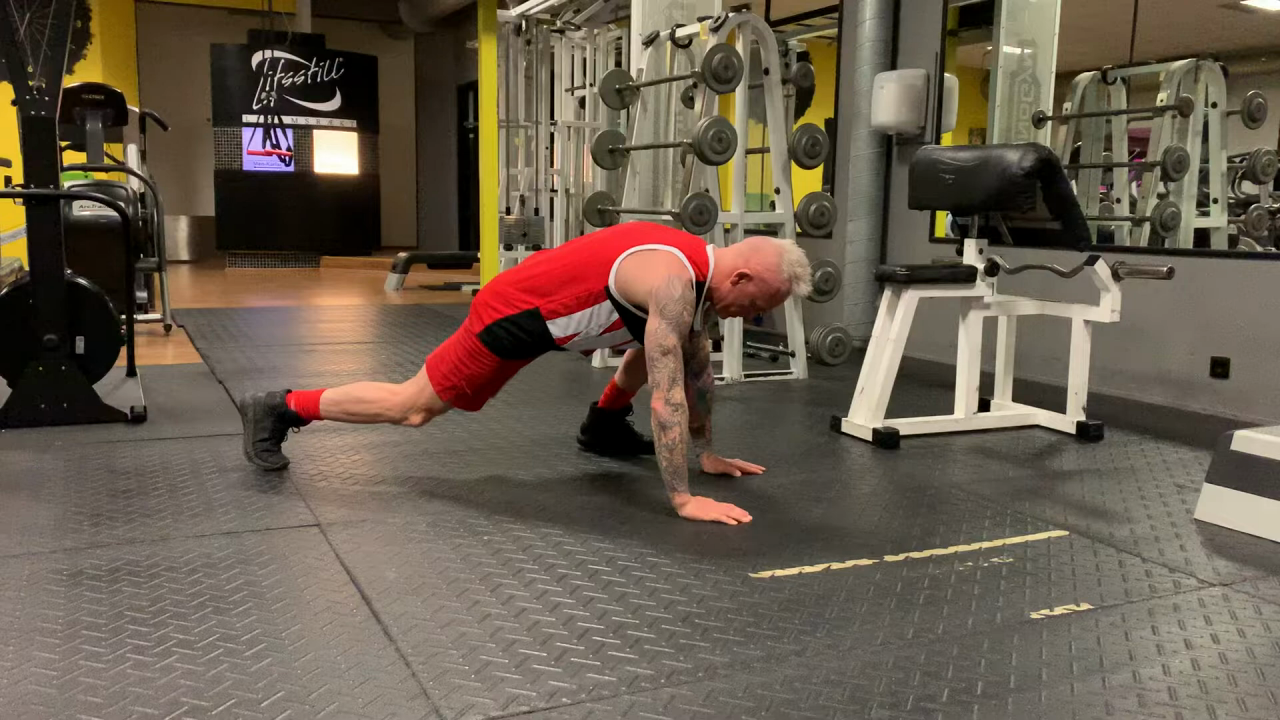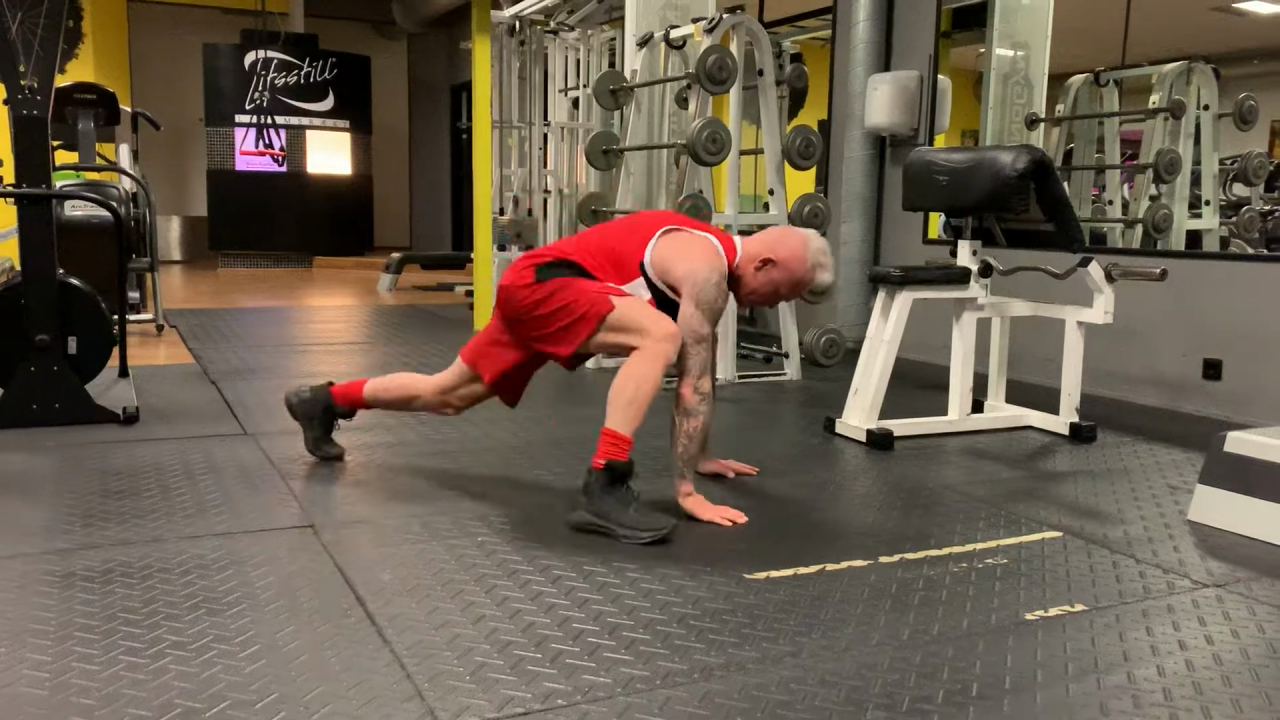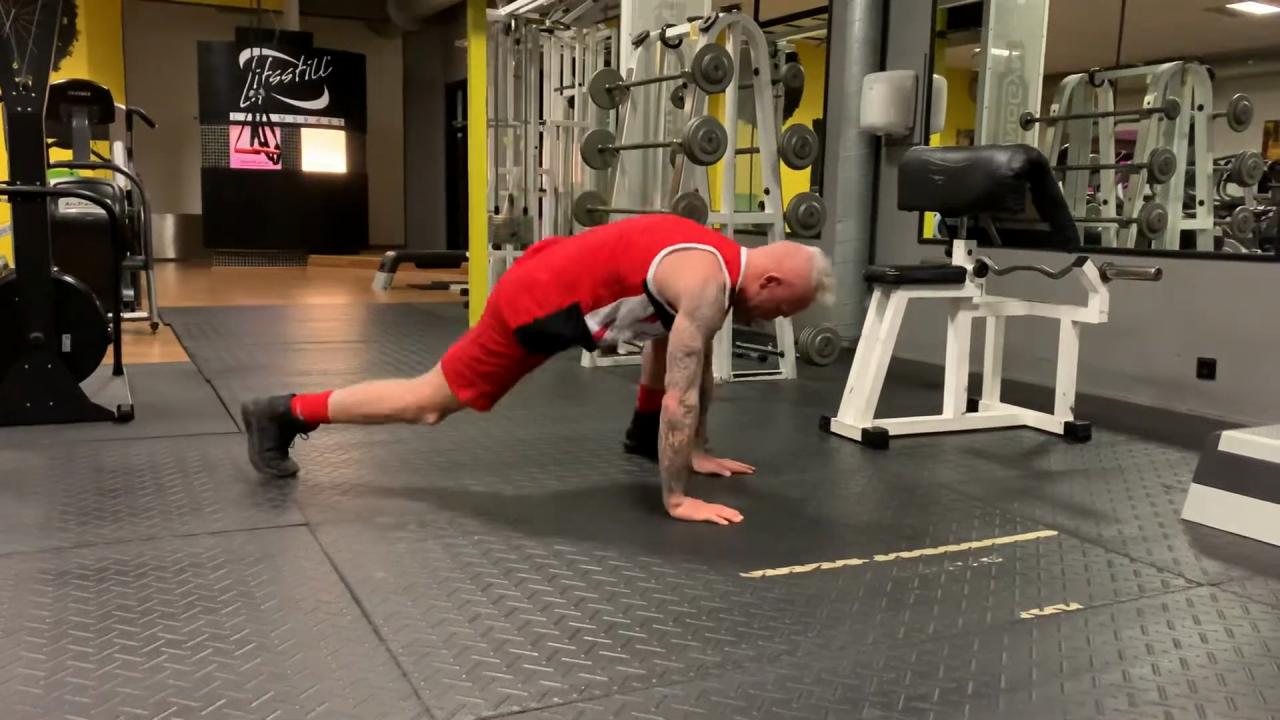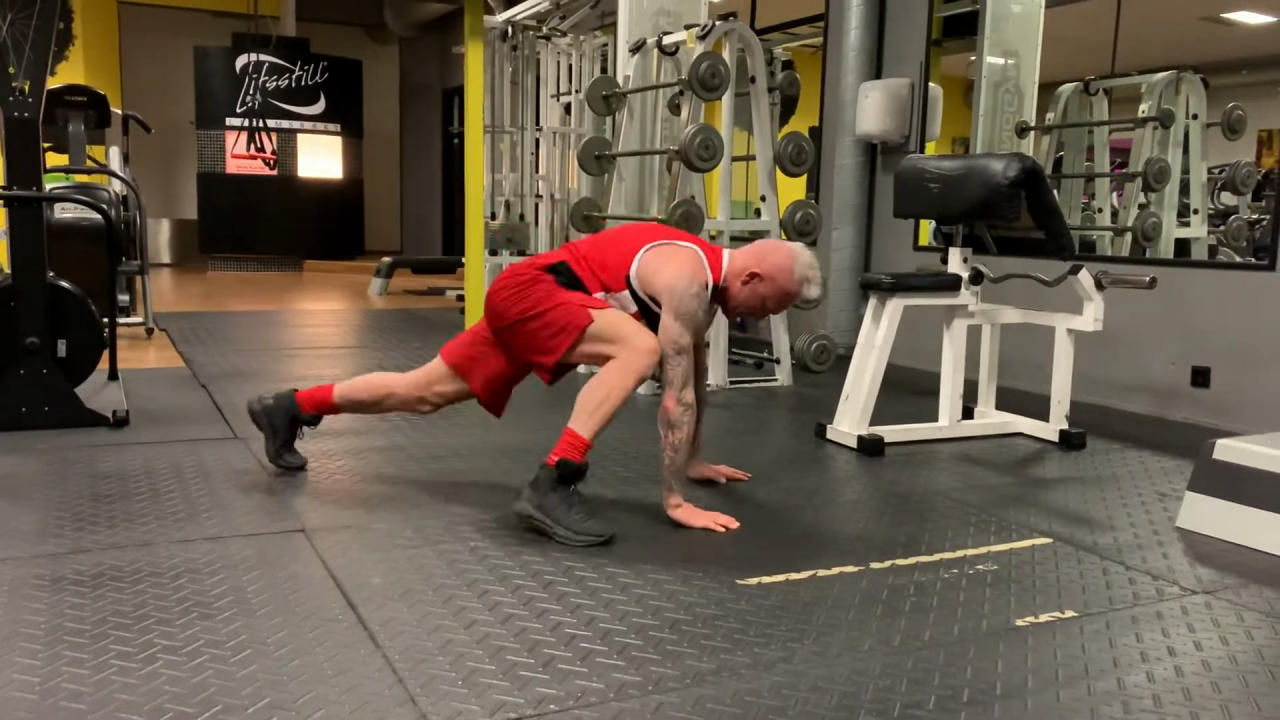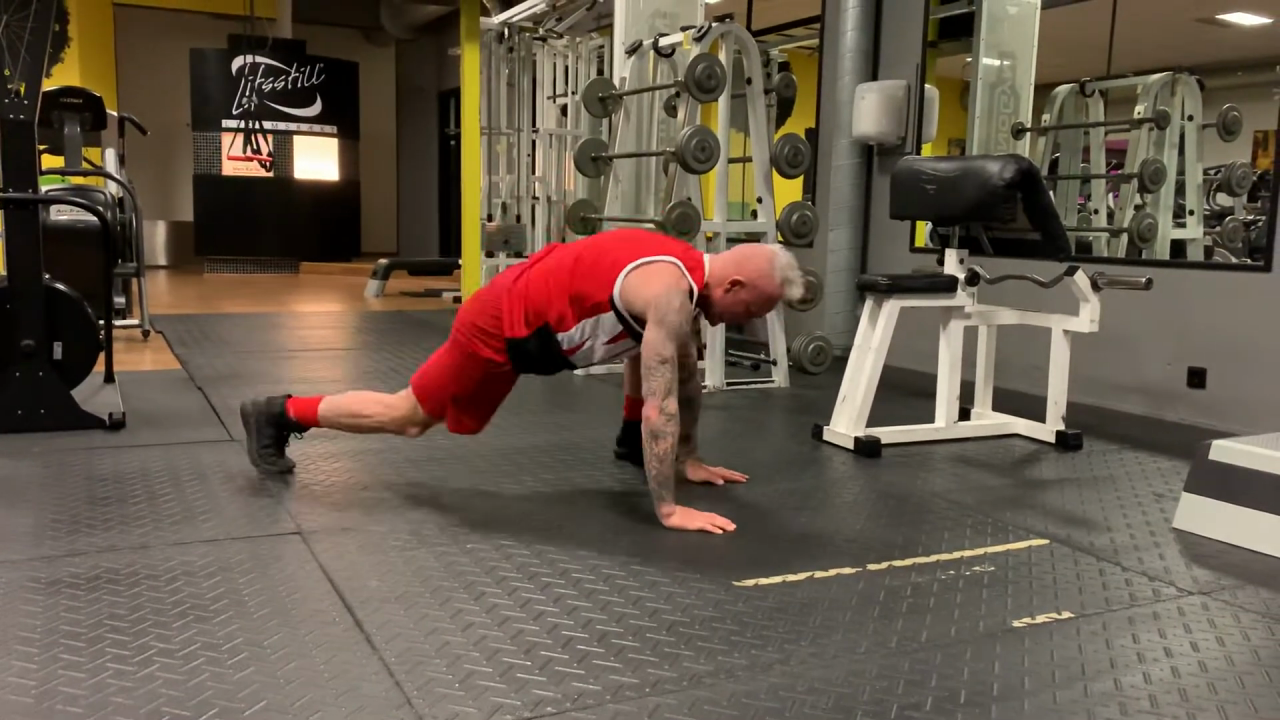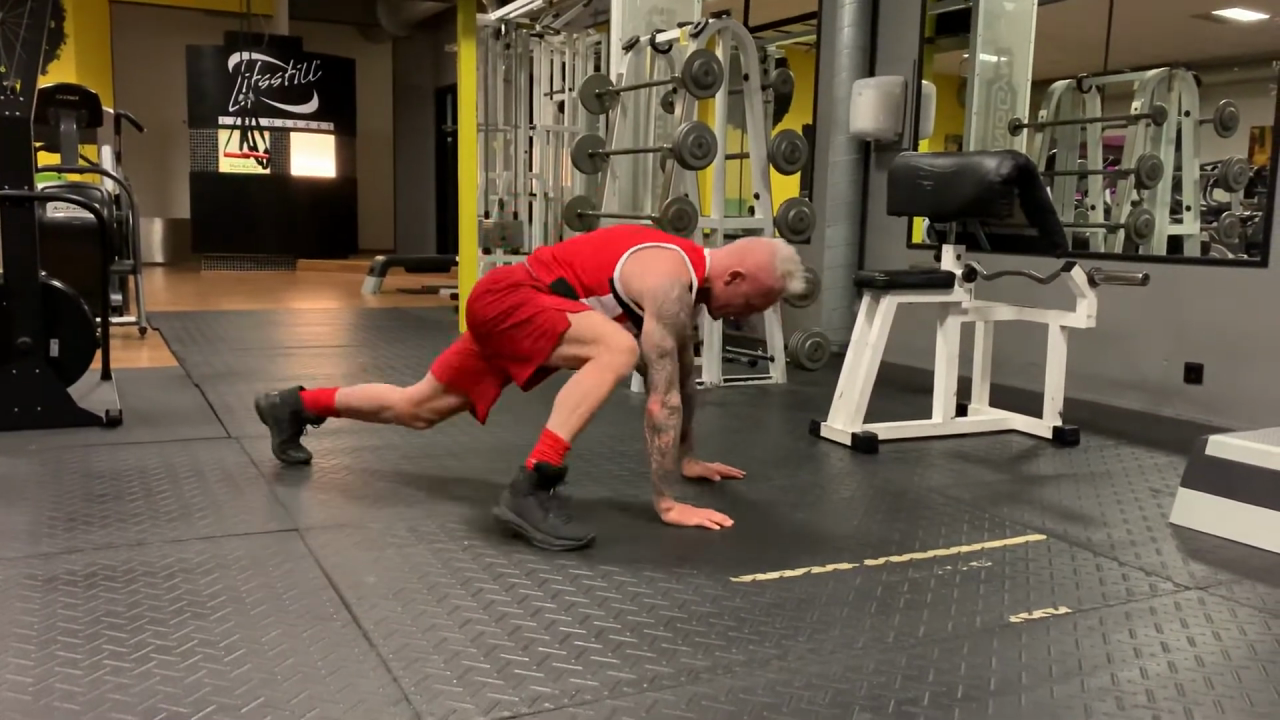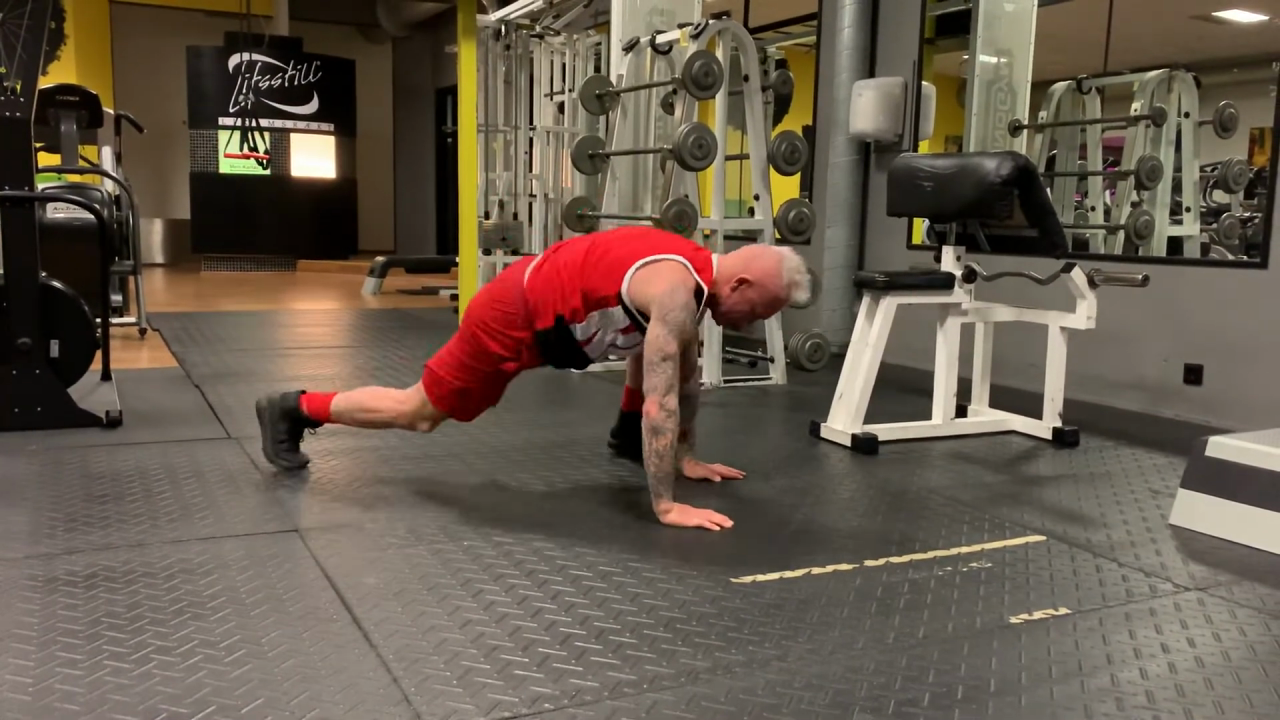
dt=0.7s
person 1, frame 1
left shoulder: (699, 270)
right shoulder: (673, 281)
left elbow: (697, 369)
right elbow: (667, 394)
left wrist: (707, 452)
right wrist: (684, 498)
left hip: (547, 306)
right hip: (515, 312)
left knee: (663, 338)
right knee: (412, 407)
left ankle: (603, 424)
right ankle: (277, 409)
person 1, frame 2
left shoulder: (718, 266)
right shoulder: (705, 267)
left elbow: (699, 371)
right elbow: (694, 383)
left wrist: (700, 457)
right wrist: (688, 491)
left hip: (543, 290)
right hip: (538, 283)
left knee: (448, 394)
right knee: (659, 339)
left ankle: (324, 402)
right ankle: (604, 488)
person 1, frame 3
left shoulder: (721, 261)
right shoulder: (707, 283)
left elbow: (698, 366)
right elbow: (680, 394)
left wrist: (699, 449)
right wrist: (677, 498)
left hip: (553, 277)
right hip: (533, 307)
left knee: (671, 329)
right knee: (426, 403)
left ankle: (645, 432)
right ankle: (280, 414)
person 1, frame 4
left shoulder: (708, 279)
right shoulder: (686, 280)
left elbow: (695, 377)
right elbow: (676, 394)
left wrist: (695, 462)
right wrist: (676, 500)
left hip: (539, 303)
right hip: (523, 296)
left knee: (424, 393)
right knee: (639, 350)
left ankle: (289, 408)
right ankle: (554, 482)
person 1, frame 5
left shoulder: (689, 276)
right shoulder: (670, 292)
left elbow: (686, 375)
right elbow: (660, 403)
left wrist: (689, 459)
right wrist: (669, 508)
left hip: (529, 297)
right hip: (501, 326)
left knee: (651, 335)
right knee: (408, 417)
left ankle: (634, 437)
right ankle: (276, 414)
person 1, frame 6
left shoulder: (688, 275)
right shoulder: (670, 282)
left elbow: (682, 376)
right elbow: (662, 396)
left wrist: (687, 458)
right wrist: (668, 501)
left hip: (518, 303)
right hip: (504, 298)
left knee: (417, 407)
right knee: (618, 349)
left ankle: (293, 406)
right ankle: (532, 488)
person 1, frame 7
left shoulder: (694, 273)
right shoulder: (674, 288)
left elbow: (684, 372)
right elbow: (659, 398)
left wrist: (686, 457)
right wrist: (666, 505)
left hip: (540, 294)
right hip: (512, 319)
left knee: (652, 336)
right knee: (420, 412)
left ankle: (626, 436)
right ankle: (291, 410)
